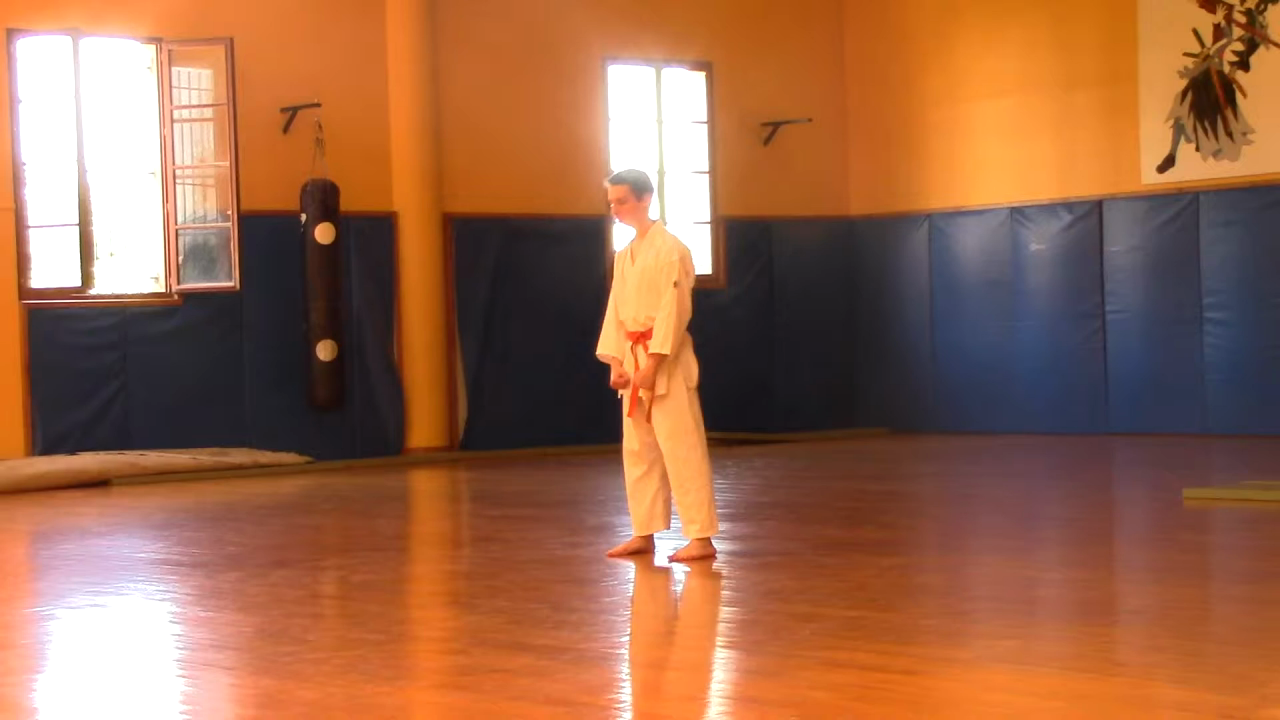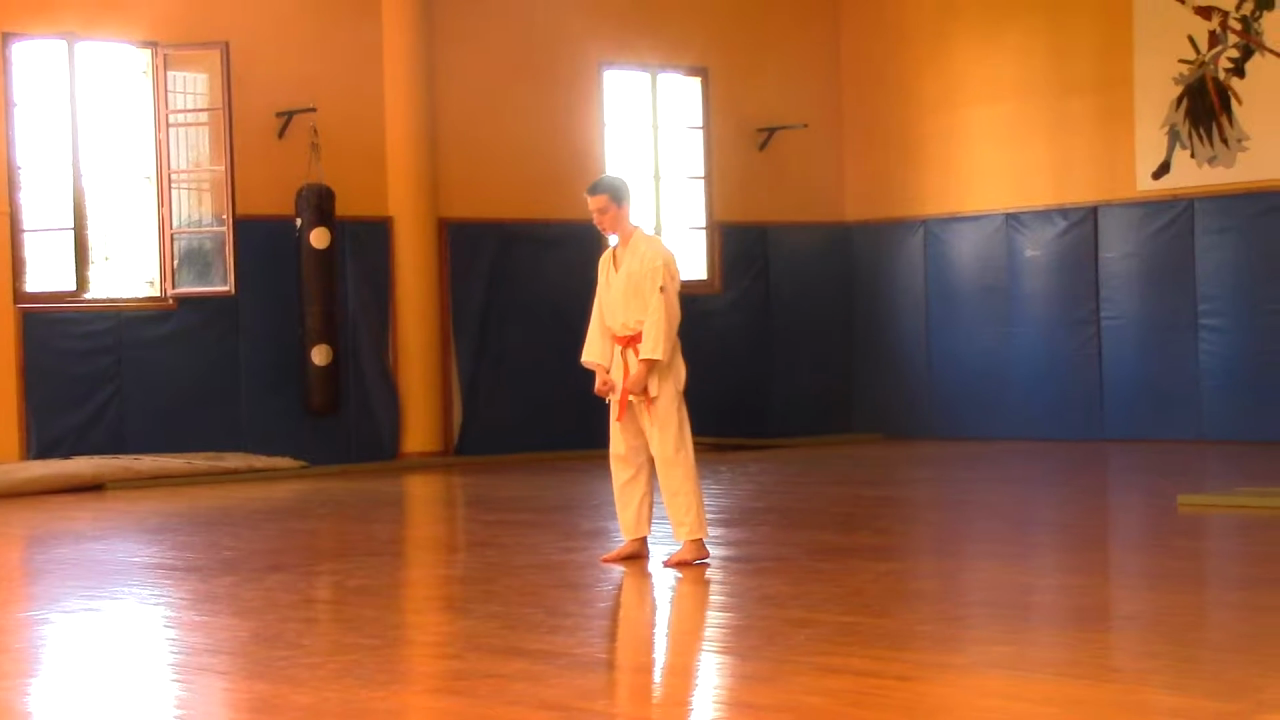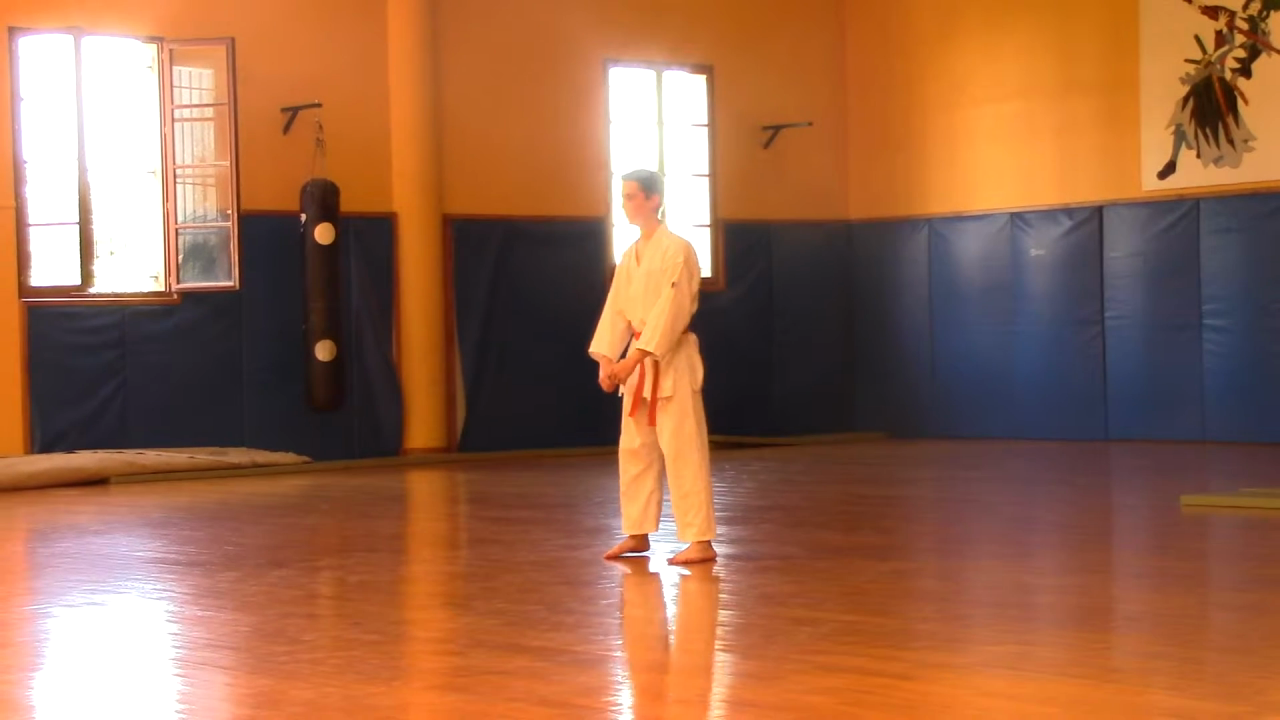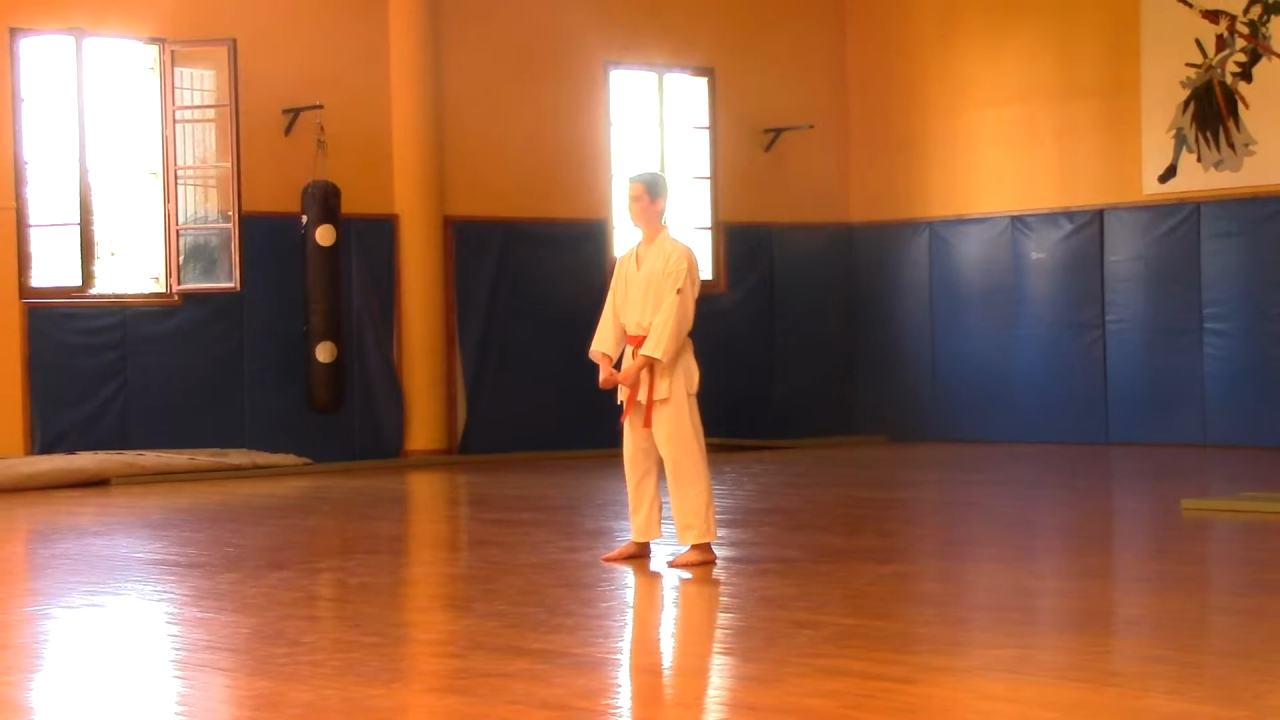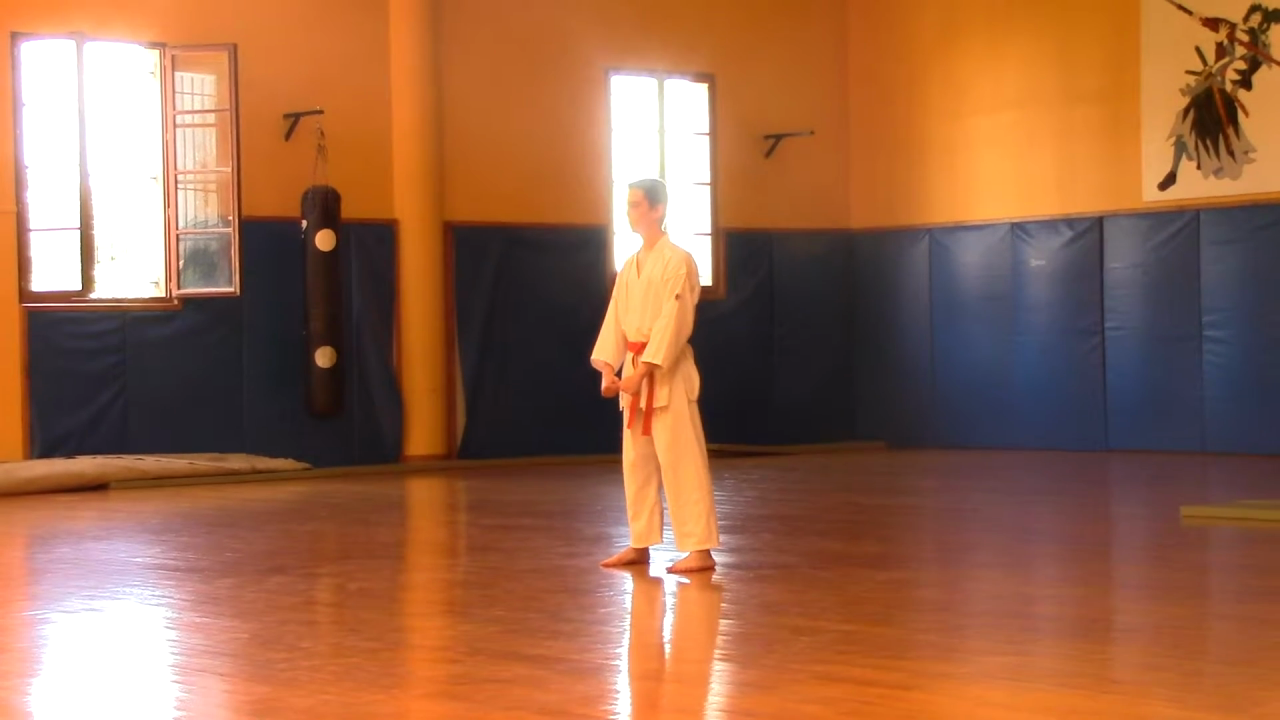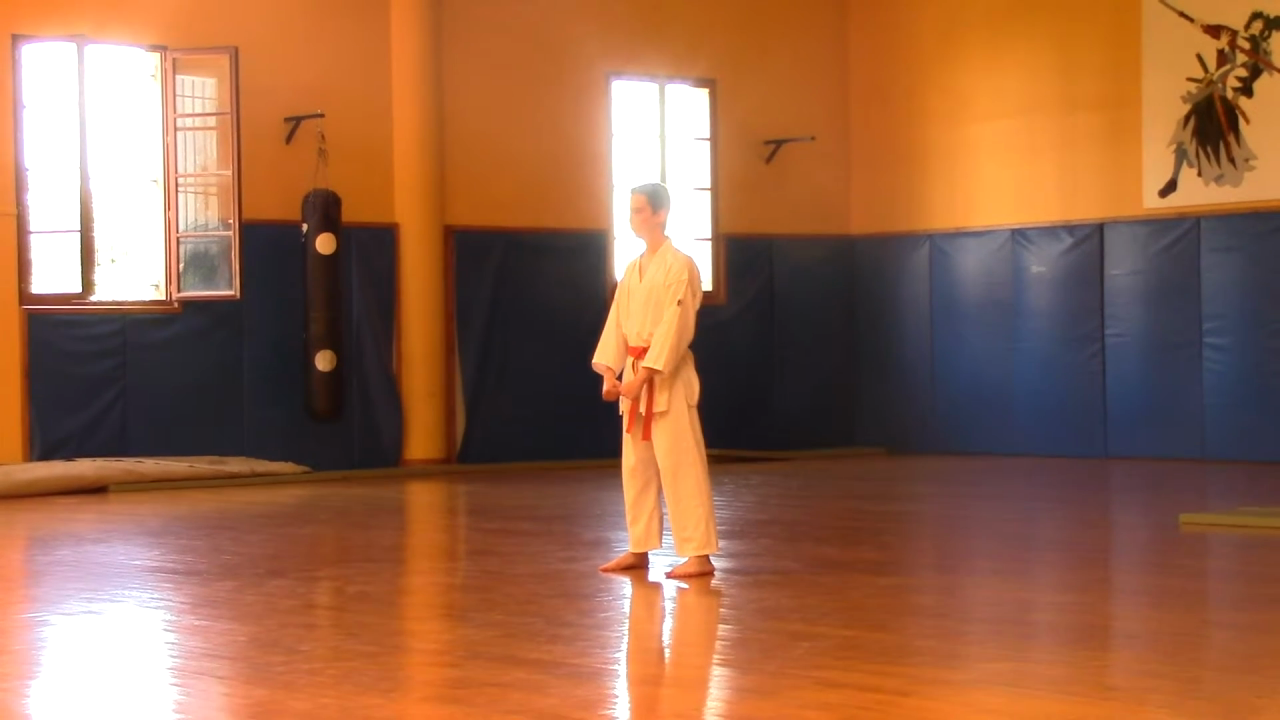
dt=0.4s
person 1, frame 1
left shoulder: (670, 249)
right shoulder: (624, 255)
left elbow: (674, 312)
right elbow: (616, 311)
left wrist: (652, 363)
right wrist: (616, 362)
left hip: (666, 358)
right hip: (634, 358)
left knee: (681, 447)
right knee: (638, 451)
left ankle: (701, 537)
right ankle: (644, 533)
person 1, frame 2
left shoulder: (654, 253)
right shoulder: (607, 260)
left elbow: (663, 316)
right elbow: (601, 317)
left wrist: (643, 368)
right wrist: (600, 368)
left hip: (656, 364)
right hip: (621, 363)
left knee: (670, 451)
right knee: (625, 454)
left ankle: (693, 540)
right ankle: (636, 538)
person 1, frame 3
left shoulder: (677, 249)
right shoulder: (630, 255)
left elbow: (670, 312)
right elbow: (616, 310)
left wrist: (632, 359)
right wrist: (606, 360)
left hip: (671, 358)
right hip: (637, 360)
left knee: (683, 451)
right knee: (635, 449)
left ankle: (701, 541)
right ankle: (637, 532)
person 1, frame 4
left shoulder: (678, 255)
right shoulder: (627, 260)
left elbow: (674, 318)
right elbow: (614, 313)
left wrist: (641, 364)
right wrist: (606, 360)
left hip: (667, 365)
right hip: (634, 363)
left knee: (682, 454)
right knee: (637, 456)
left ankle: (701, 543)
right ankle: (641, 538)
person 1, frame 5
left shoulder: (677, 260)
right shoulder: (630, 265)
left elbow: (673, 323)
right elbow: (615, 319)
left wrist: (642, 371)
right wrist: (608, 369)
left hip: (667, 371)
right hip: (634, 370)
left knee: (681, 460)
right knee: (637, 461)
left ankle: (701, 549)
right ankle: (640, 543)
person 1, frame 6
left shoulder: (680, 266)
right shoulder: (633, 270)
left elbow: (675, 329)
right elbow: (617, 323)
left wrist: (644, 375)
right wrist: (610, 372)
left hip: (667, 377)
right hip: (634, 375)
left knee: (680, 466)
right knee: (636, 466)
left ankle: (699, 555)
right ankle: (639, 548)
